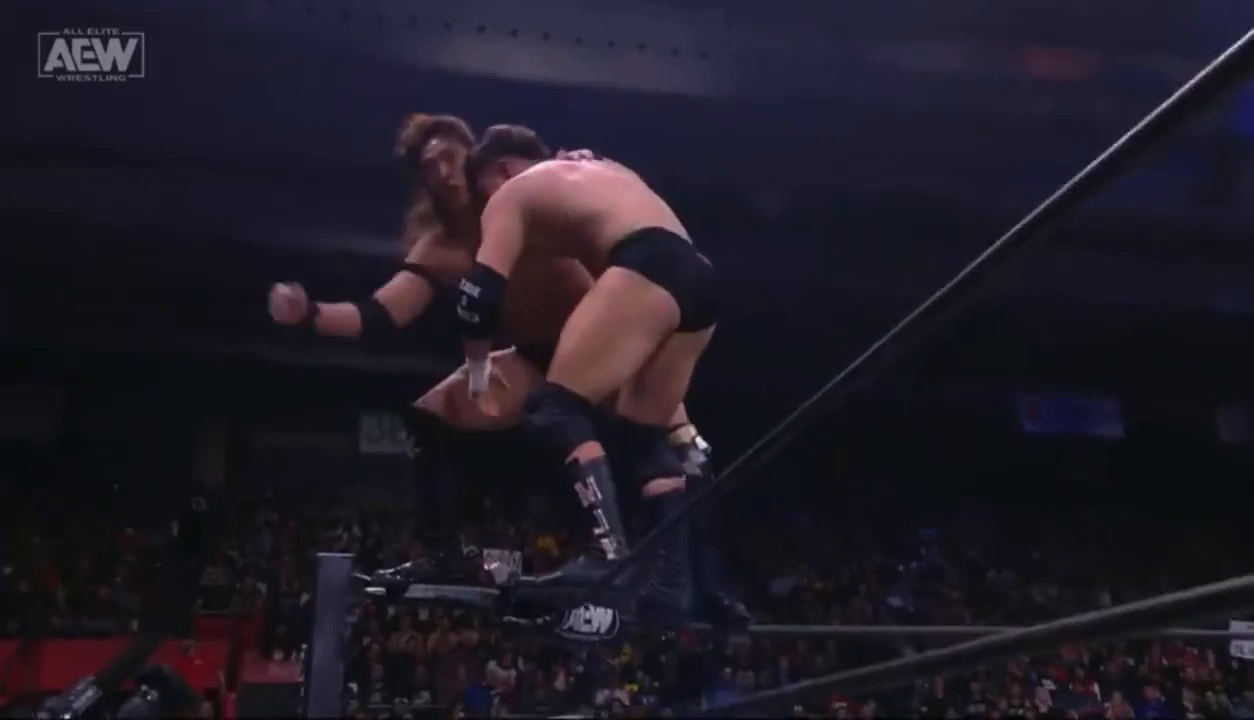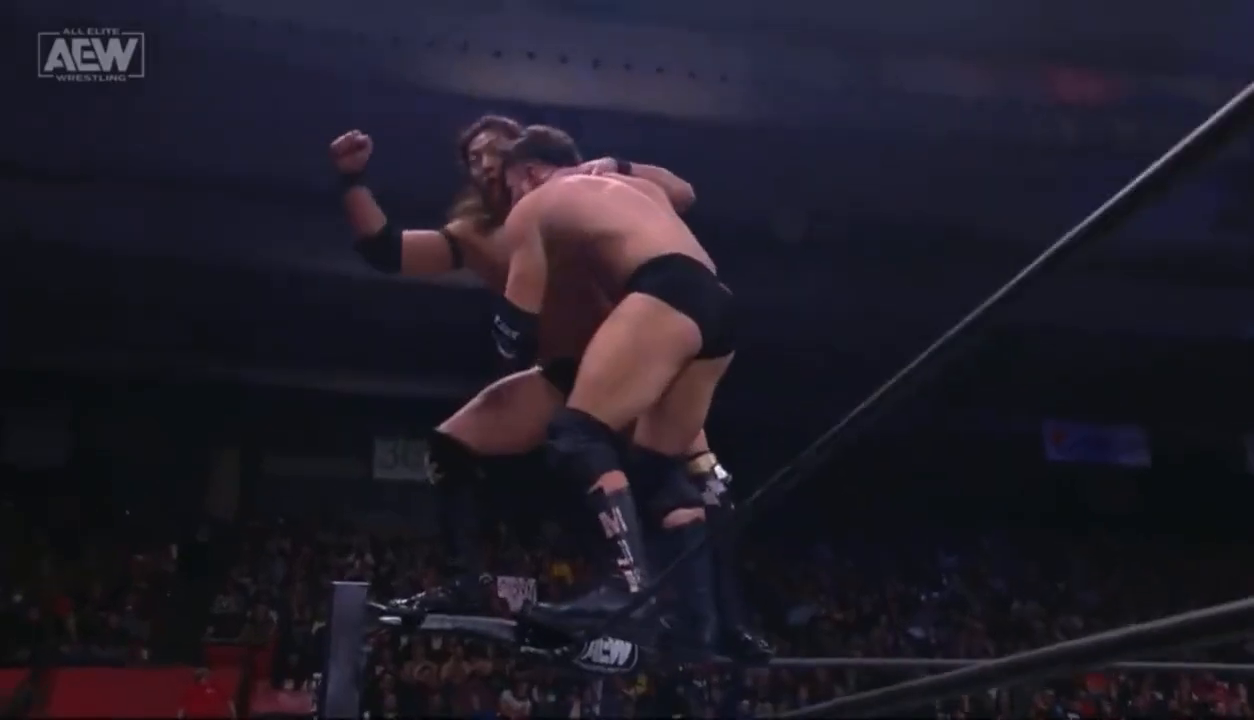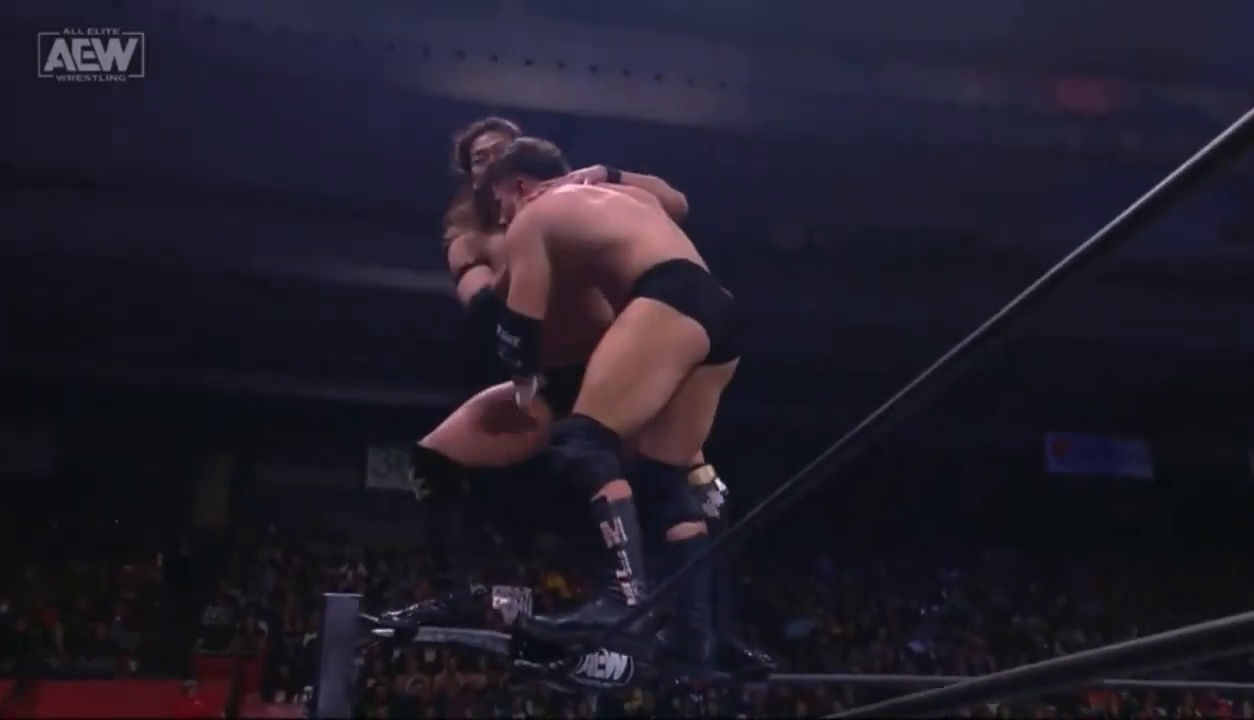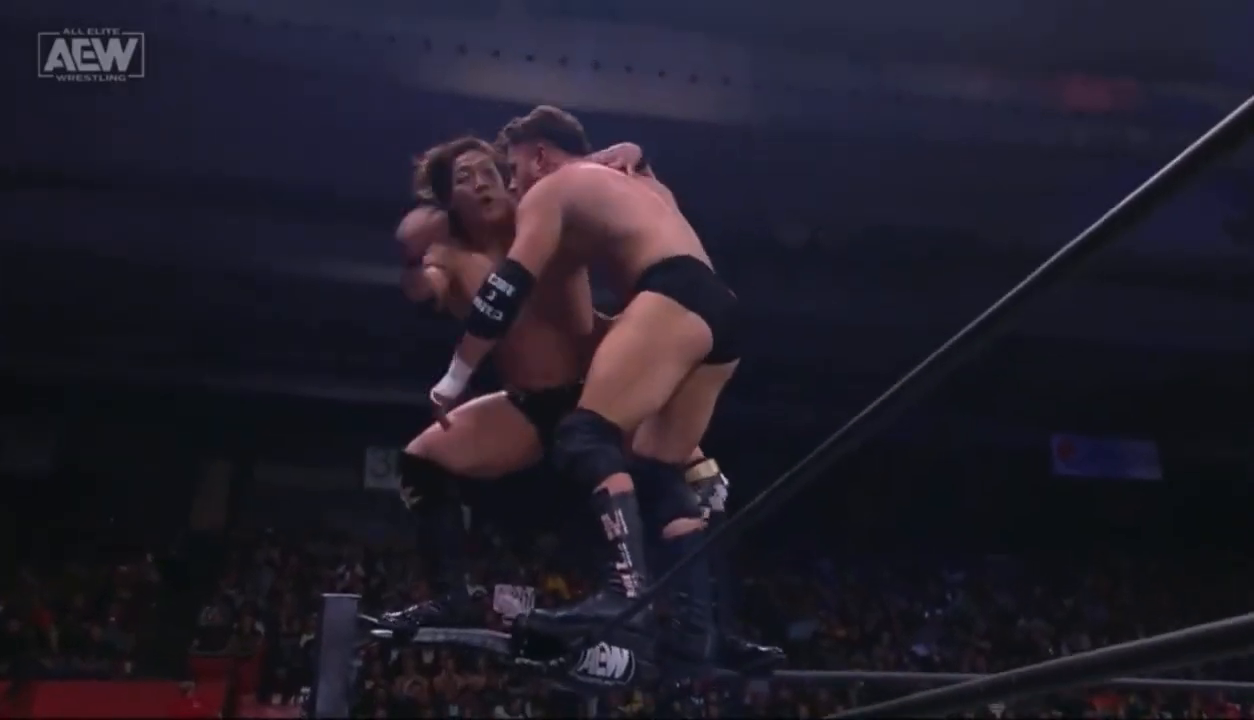
dt=0.5s
person 1, frame 1
right shoulder: (440, 248)
right elbow: (376, 317)
left wrist: (589, 163)
right wrist: (310, 312)
right hip: (538, 357)
left knee: (683, 449)
right knee: (429, 420)
left ankle: (705, 586)
right ankle: (445, 555)
person 1, frame 2
right shoulder: (476, 237)
left elbow: (682, 194)
right elbow: (383, 251)
left wrist: (617, 168)
right wrist: (354, 178)
right hip: (559, 373)
left knee: (701, 479)
right knee: (449, 447)
left ankle: (727, 621)
right ankle: (466, 582)
person 1, frame 3
right shoulder: (471, 243)
left elbow: (675, 205)
right elbow: (484, 316)
left wrist: (607, 175)
right hip: (544, 385)
right knee: (433, 459)
left ankle: (717, 634)
right ankle: (455, 595)
person 1, frame 4
right shoulder: (452, 262)
right elbow: (423, 300)
left wrist: (631, 155)
right wrist: (412, 256)
right hip: (527, 408)
left knee: (675, 491)
right knee: (420, 466)
right ankle: (454, 600)
person 2, frame 1
left shoulder: (512, 195)
right shoulder: (604, 171)
left elbow: (481, 292)
left wrist: (478, 378)
left hip: (648, 268)
right hip: (698, 278)
left knee: (555, 409)
right knee: (646, 437)
left ankle: (611, 559)
right ankle: (672, 583)
person 2, frame 2
left shoulder: (532, 210)
right shoulder: (633, 186)
left elbow: (516, 330)
left wrist: (515, 348)
left hip: (668, 295)
right hip: (716, 306)
left knee: (578, 436)
right knee: (659, 467)
left ankle: (630, 588)
person 2, frame 3
left shoulder: (531, 222)
right shoulder: (622, 196)
left elbow: (521, 333)
left wrist: (526, 395)
left hip: (671, 302)
right hip: (718, 313)
left knee: (581, 443)
right knee: (665, 477)
left ankle: (627, 600)
right ankle: (693, 627)
person 2, frame 4
left shoulder: (552, 190)
right shoulder: (626, 183)
left elbow: (506, 291)
left wrist: (455, 378)
left hip: (675, 298)
right hip: (717, 311)
left knee: (586, 438)
right knee: (661, 473)
left ankle: (625, 596)
right ankle: (691, 625)
